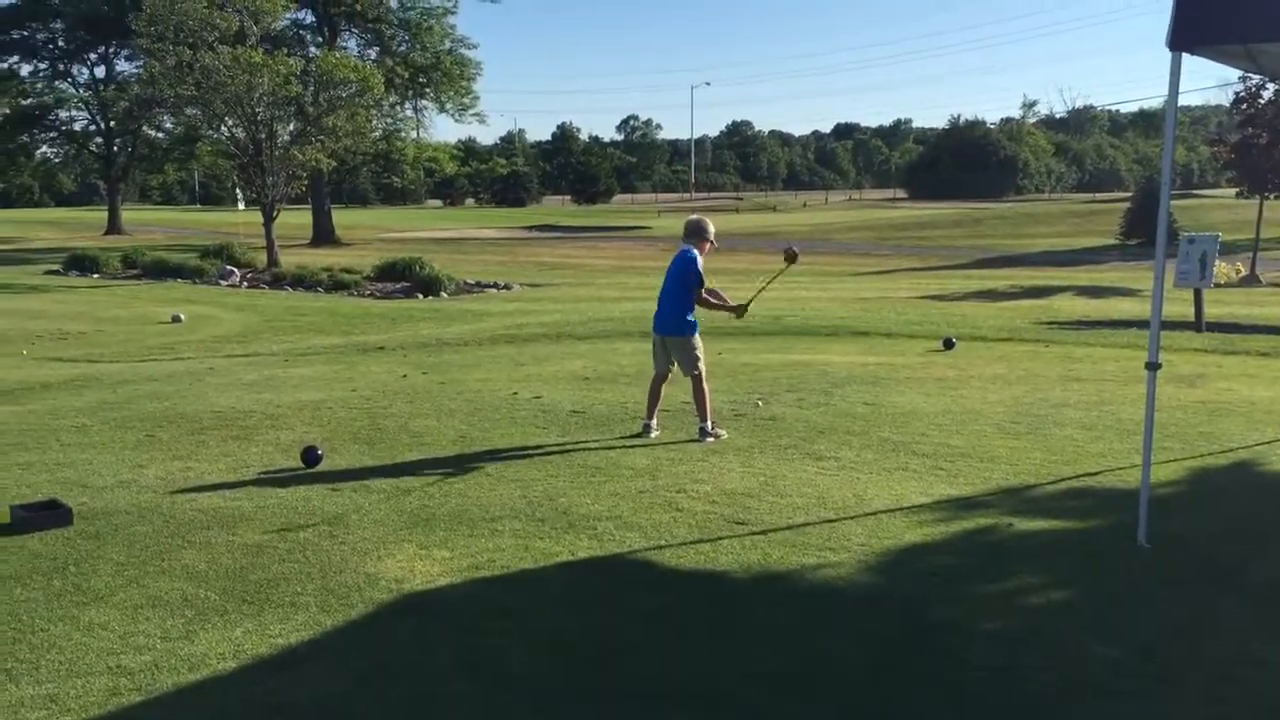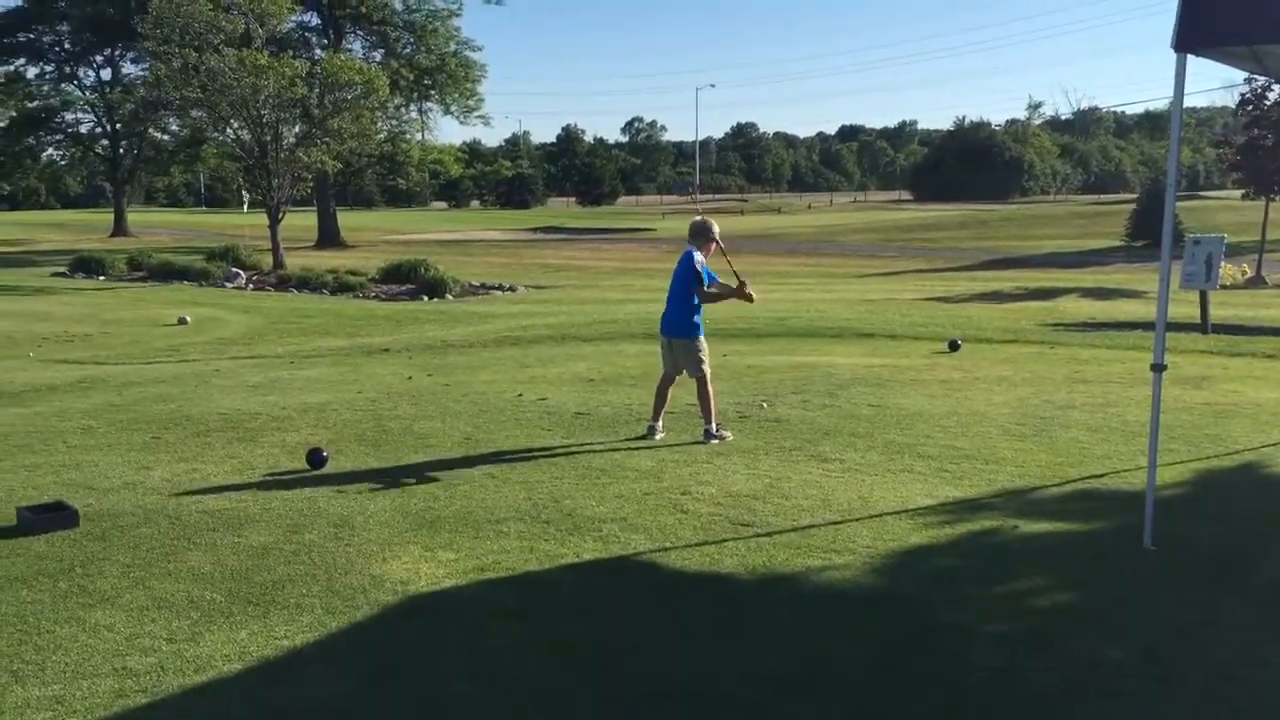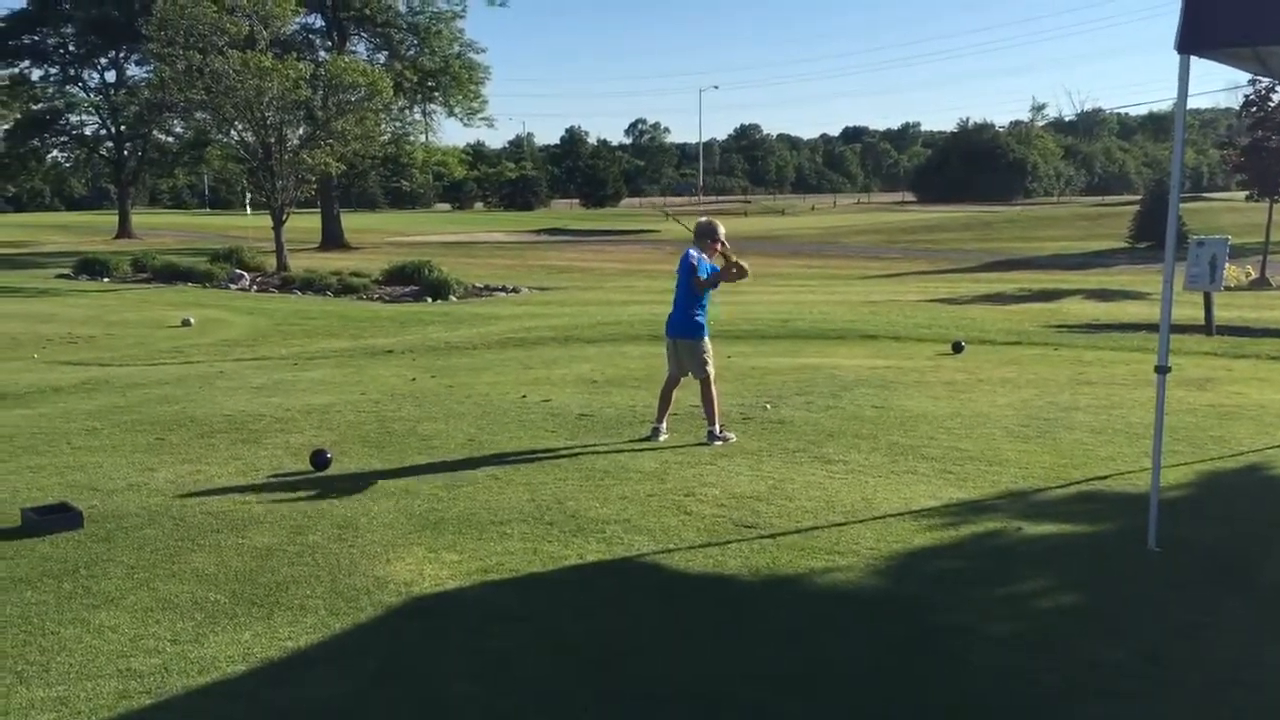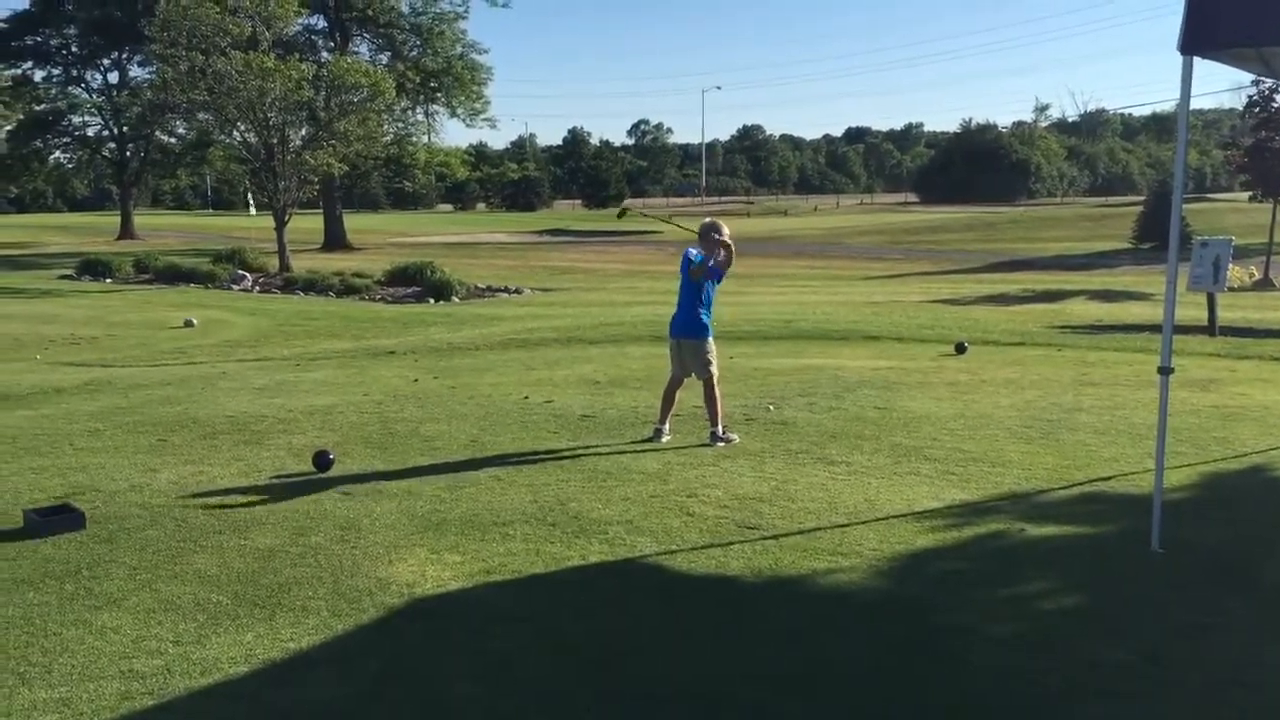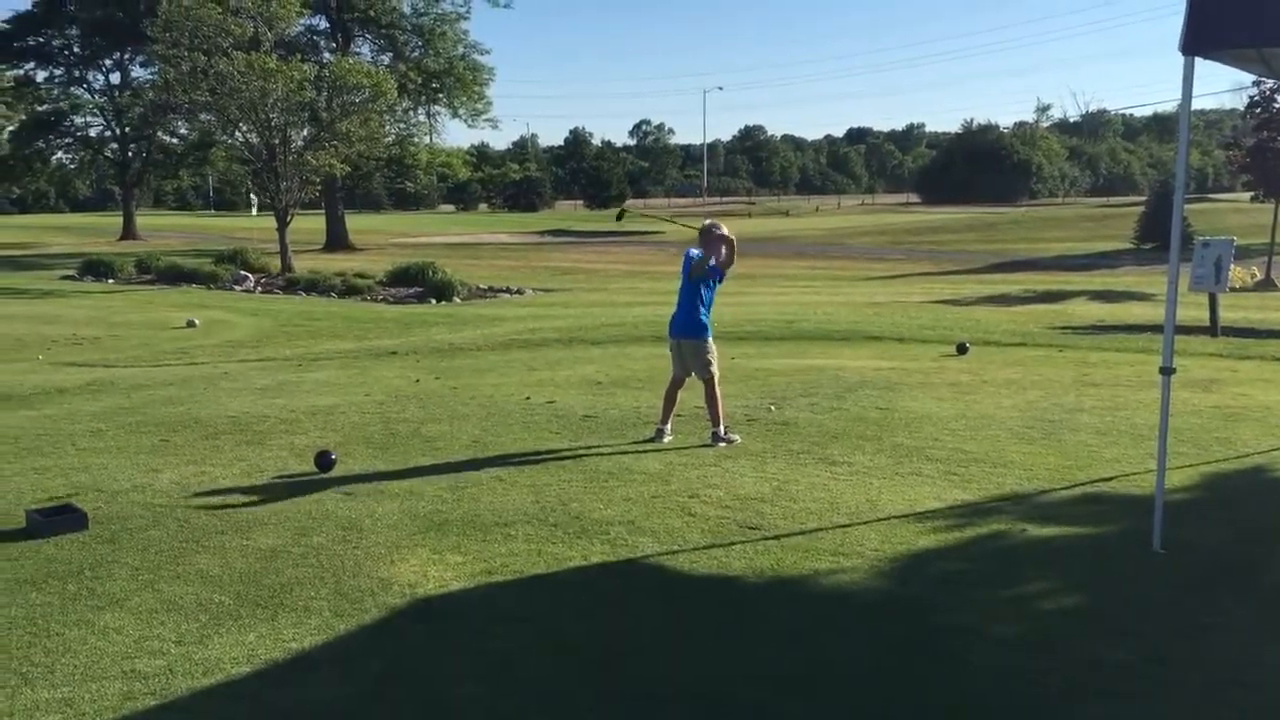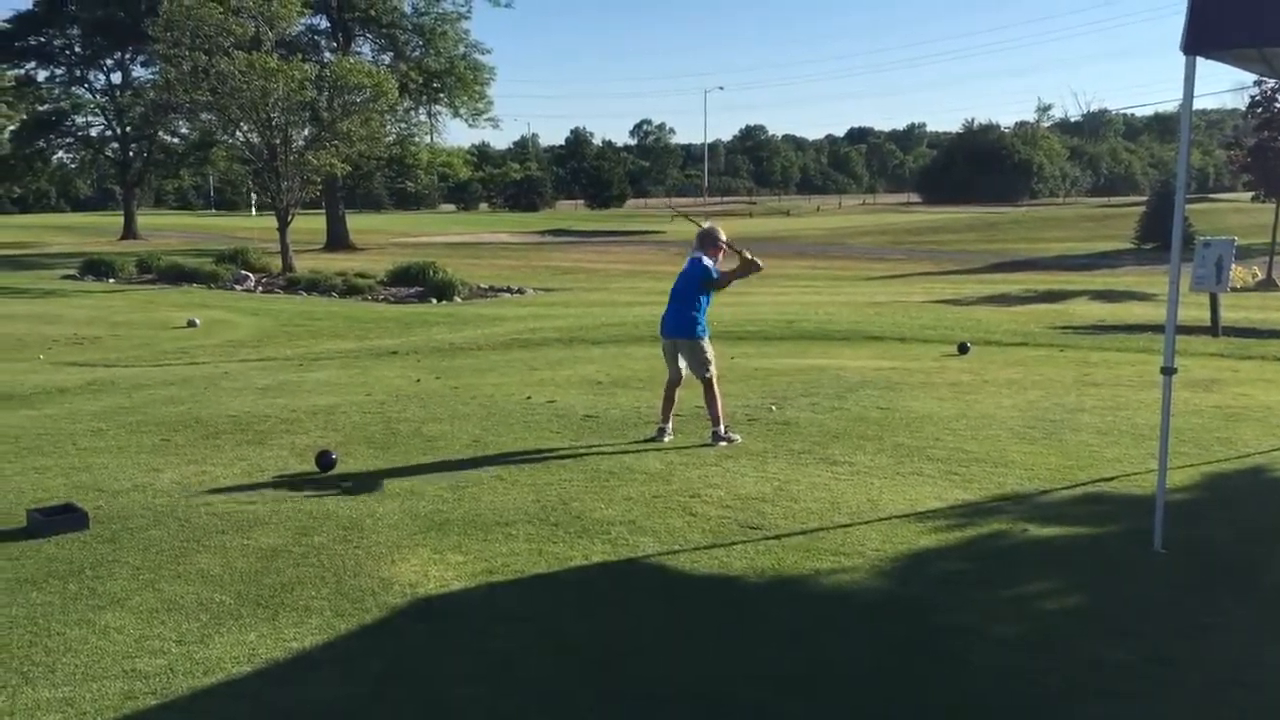
dt=0.1s
person 1, frame 1
left shoulder: (680, 258)
right shoulder: (693, 260)
left elbow: (708, 290)
right elbow: (699, 298)
left wrist: (731, 306)
right wrist: (730, 308)
left hip: (661, 325)
right hip: (681, 327)
left knee: (660, 374)
right knee: (697, 376)
left ankle: (649, 423)
right ankle: (706, 427)
person 1, frame 2
left shoulder: (691, 259)
right shoulder: (692, 258)
left elbow: (717, 285)
right elbow: (704, 296)
left wrist: (739, 291)
right wrist: (734, 293)
left hip: (669, 326)
right hip: (687, 329)
left knee: (668, 376)
right knee: (702, 377)
left ankle: (655, 425)
right ankle: (712, 429)
person 1, frame 3
left shoulder: (705, 263)
right shoulder: (691, 257)
left elbow: (723, 277)
right elbow: (700, 285)
left wrist: (732, 265)
right wrist: (732, 270)
left hip: (675, 328)
right hip: (692, 329)
left knee: (673, 377)
right knee: (706, 379)
left ankle: (658, 427)
right ankle: (714, 430)
person 1, frame 4
left shoulder: (714, 265)
right shoulder: (691, 255)
left elbow: (724, 266)
right elbow: (696, 275)
left wrist: (728, 249)
right wrist: (710, 253)
left hip: (679, 329)
right hip: (696, 330)
left knee: (676, 378)
right knee: (709, 379)
left ankle: (661, 428)
right ankle: (717, 431)
person 1, frame 5
right shoulder: (693, 255)
left elbow: (725, 265)
right elbow: (697, 273)
left wrist: (730, 246)
right wrist: (710, 251)
left hip: (678, 329)
right hip: (695, 330)
left knee: (678, 378)
right knee: (710, 379)
left ankle: (663, 428)
right ankle: (718, 431)
person 1, frame 6
left shoulder: (696, 263)
right shoulder: (700, 264)
left elbow: (716, 282)
right elbow: (715, 283)
left wrist: (743, 267)
right wrist: (742, 269)
left hip: (670, 329)
right hip: (692, 331)
left knee: (675, 378)
right knee: (709, 379)
left ankle: (664, 427)
right ankle: (719, 431)
